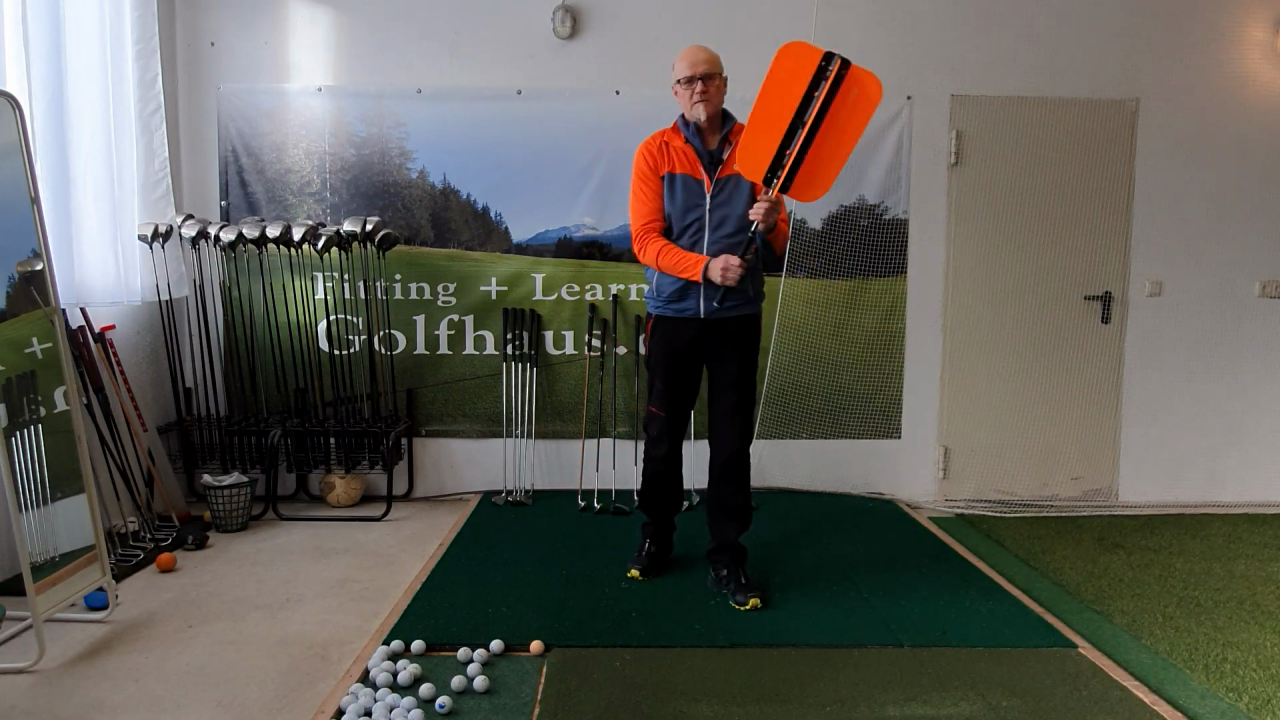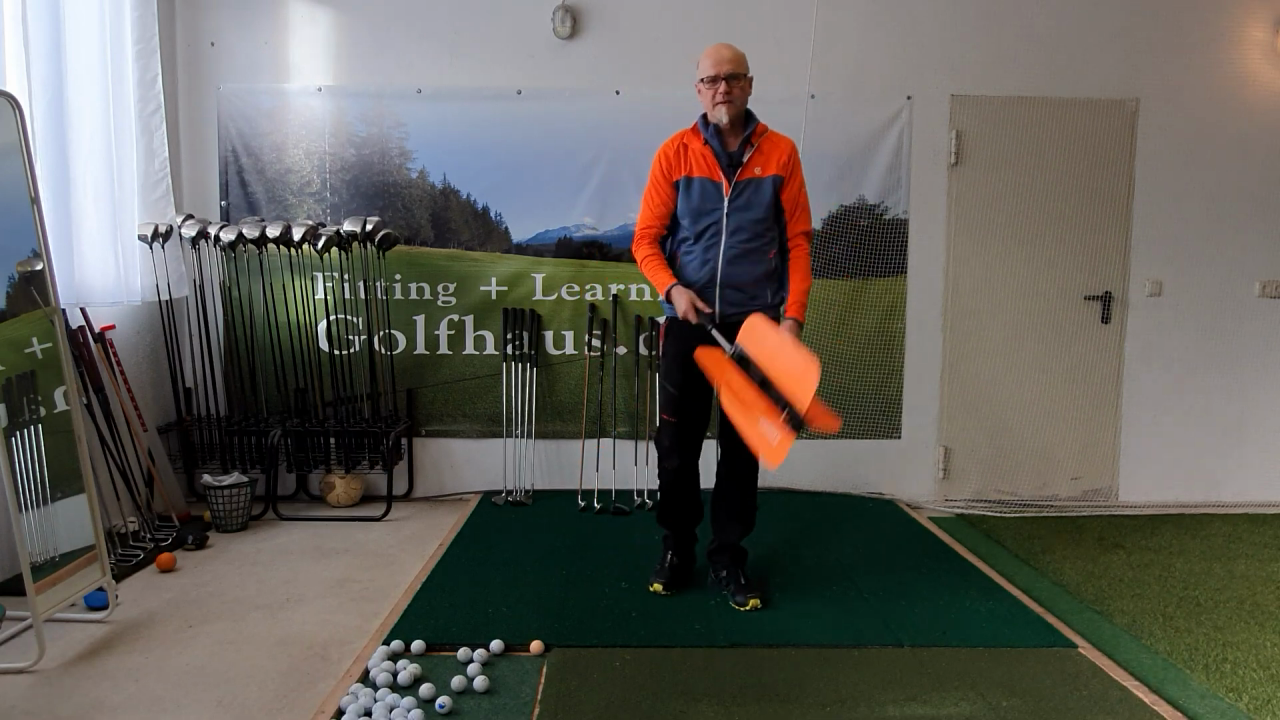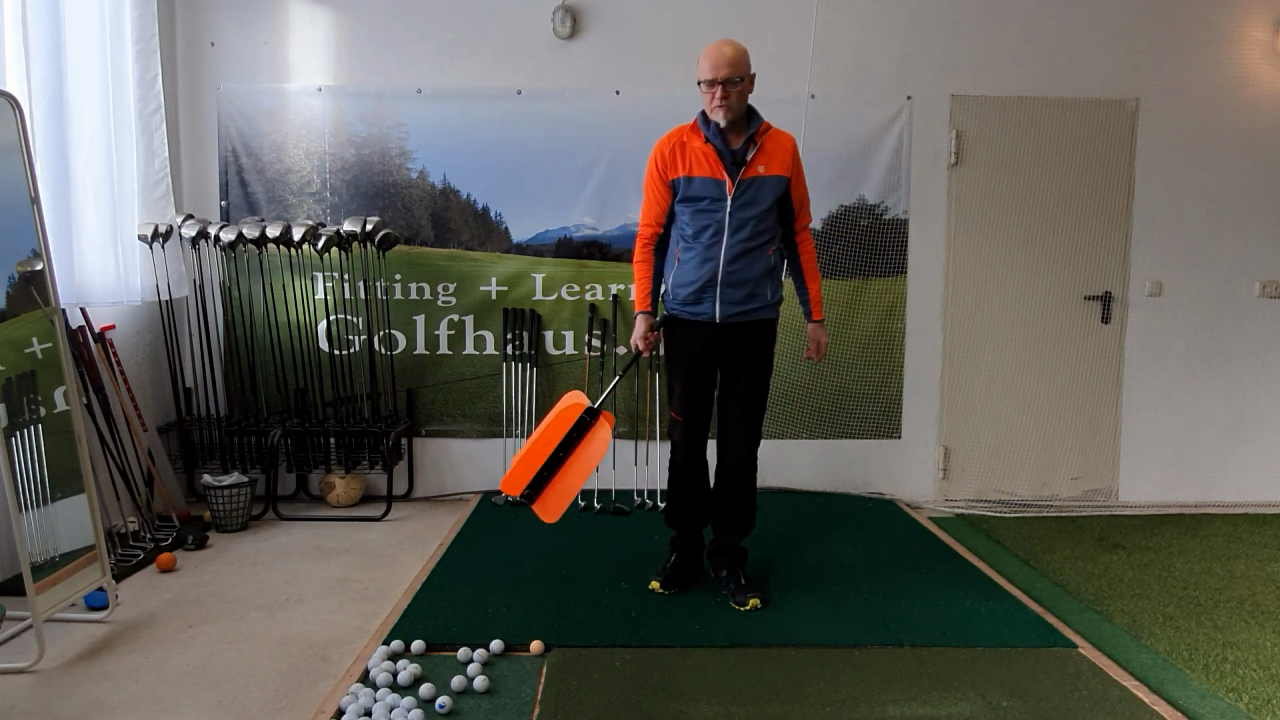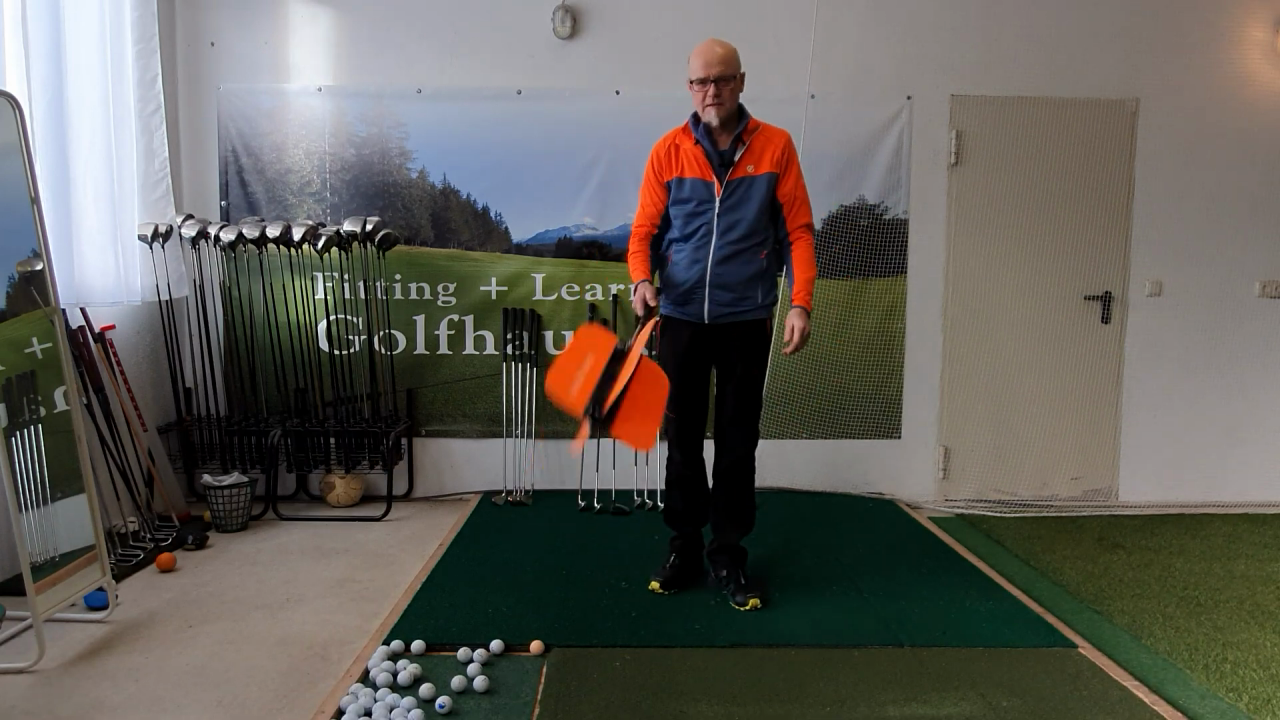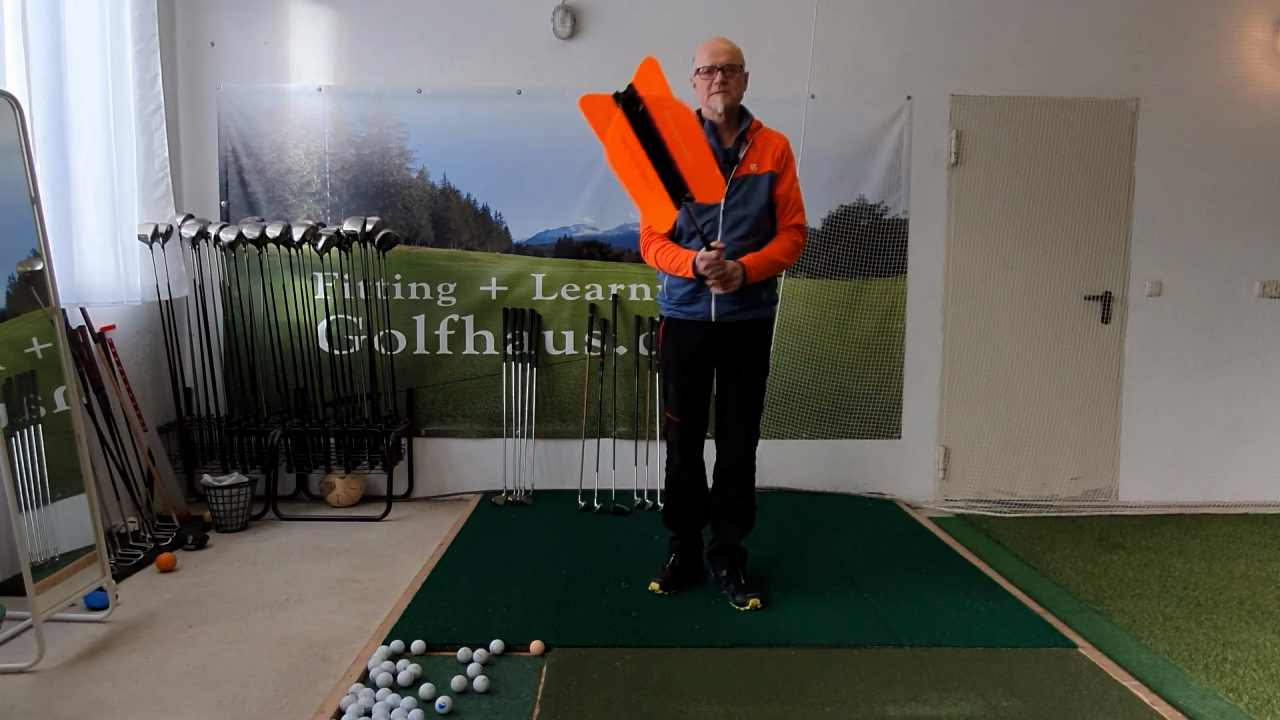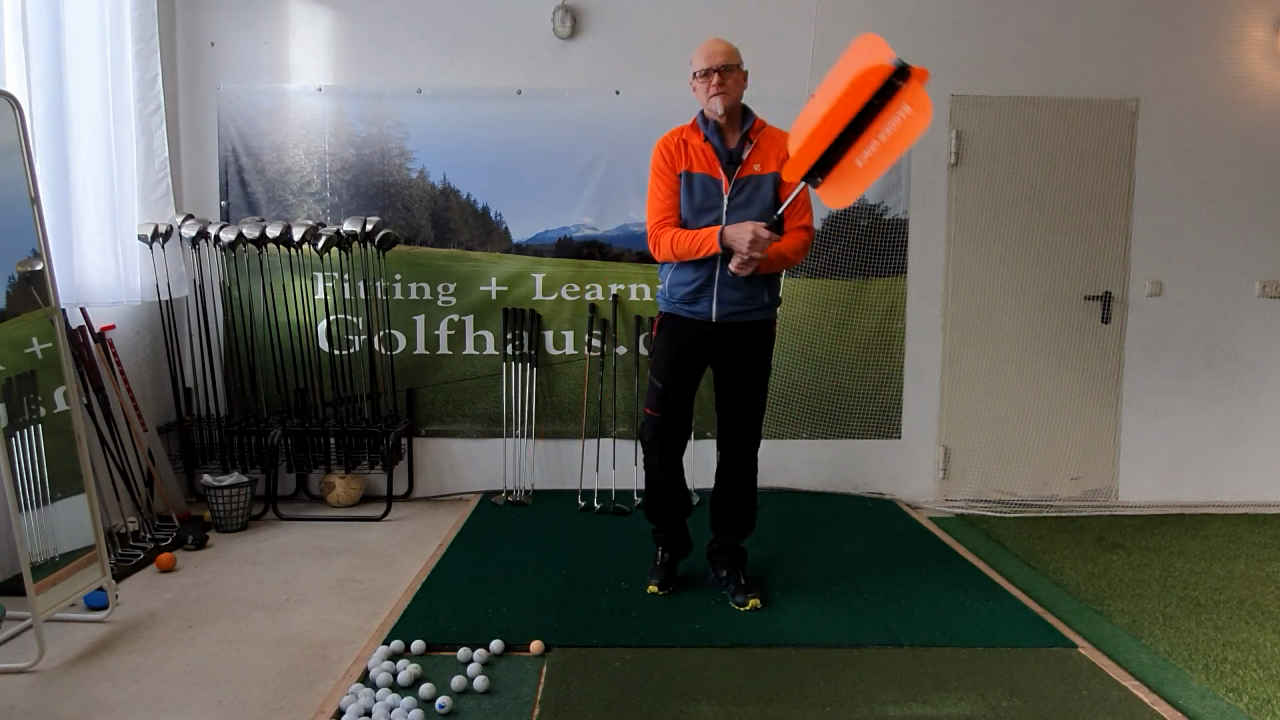
dt=0.4s
person 1, frame 1
right shoulder: (654, 151)
left elbow: (779, 238)
right elbow: (646, 240)
left wrist: (771, 222)
right wrist: (705, 266)
left hip: (737, 317)
right hip: (672, 315)
left knee: (731, 440)
right knee: (663, 434)
left ankle: (727, 558)
right ankle: (656, 535)
person 1, frame 2
left shoulder: (781, 153)
right shoulder: (674, 153)
left elbow: (797, 241)
right elbow: (647, 239)
left wrist: (792, 318)
right wrist: (673, 290)
left hip: (755, 323)
right hip: (689, 322)
left knee: (742, 445)
right knee: (678, 438)
left ankle: (728, 556)
right ankle: (678, 546)
person 1, frame 3
left shoulder: (782, 149)
right shoulder: (671, 149)
left elbow: (799, 237)
right elbow: (650, 236)
left wrist: (815, 314)
right wrist: (643, 310)
left hip: (753, 322)
right hip: (688, 319)
left knee: (740, 442)
right knee: (686, 439)
left ankle: (729, 555)
right ankle: (684, 546)
person 1, frame 4
left shoulder: (776, 146)
right shoulder: (667, 151)
left elbow: (799, 230)
right elbow: (644, 230)
left wrist: (801, 303)
right wrist: (642, 280)
left hip: (748, 321)
right hip: (682, 320)
left knee: (738, 440)
right knee: (682, 438)
left ankle: (728, 555)
right ankle: (684, 546)
person 1, frame 5
left shoulder: (773, 147)
left elbow: (791, 234)
right elbow: (652, 241)
left wrist: (745, 269)
right wrist: (696, 263)
left hip: (749, 318)
right hip: (685, 317)
left knee: (738, 441)
right knee: (683, 440)
left ankle: (728, 554)
right ankle: (683, 548)
person 1, frame 6
left shoulder: (779, 146)
right shoulder: (672, 147)
left elbow: (799, 235)
right elbow: (661, 238)
left wrist: (763, 260)
right wrist: (728, 238)
left hip: (749, 319)
right hip: (683, 313)
left knee: (739, 442)
right knee: (660, 431)
left ankle: (728, 554)
right ankle: (671, 540)
